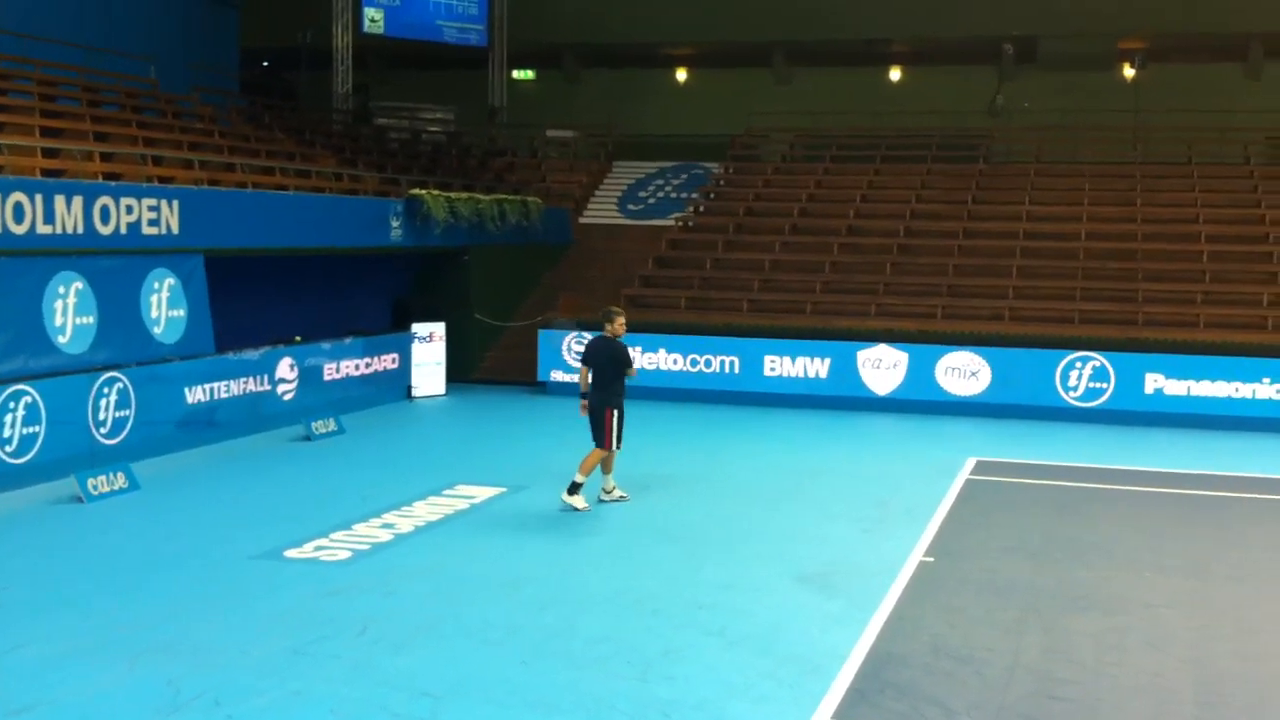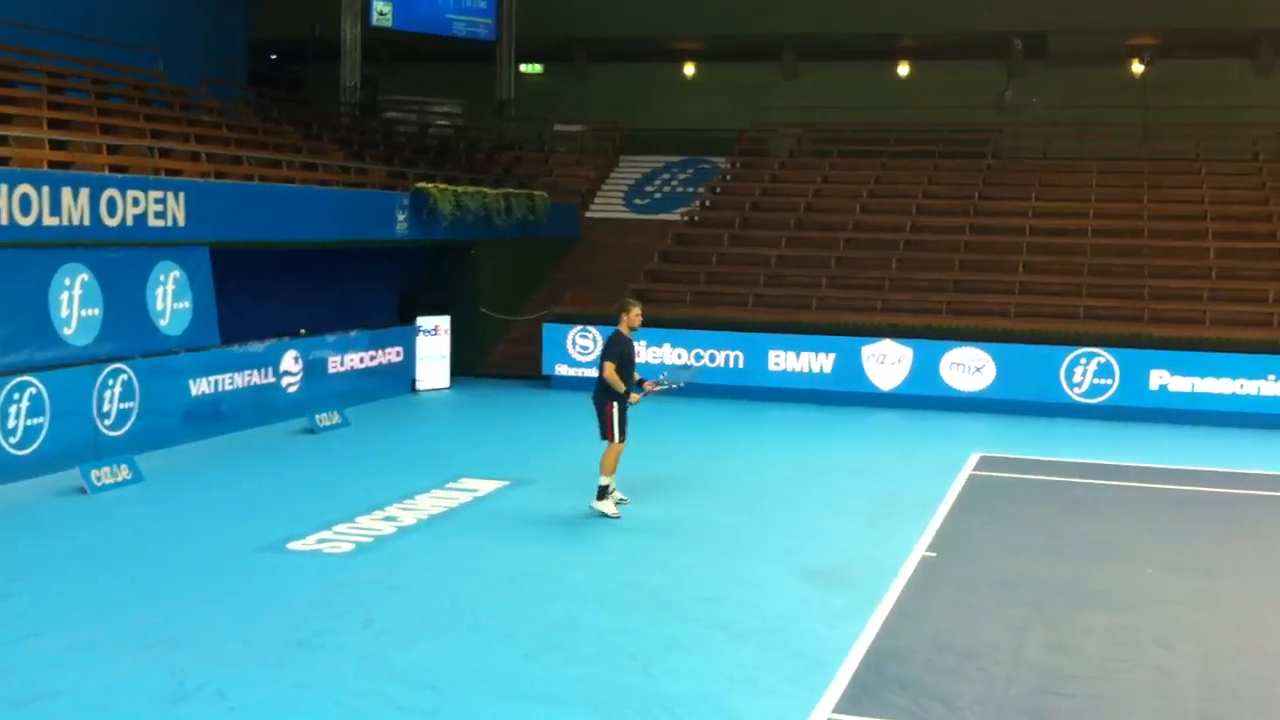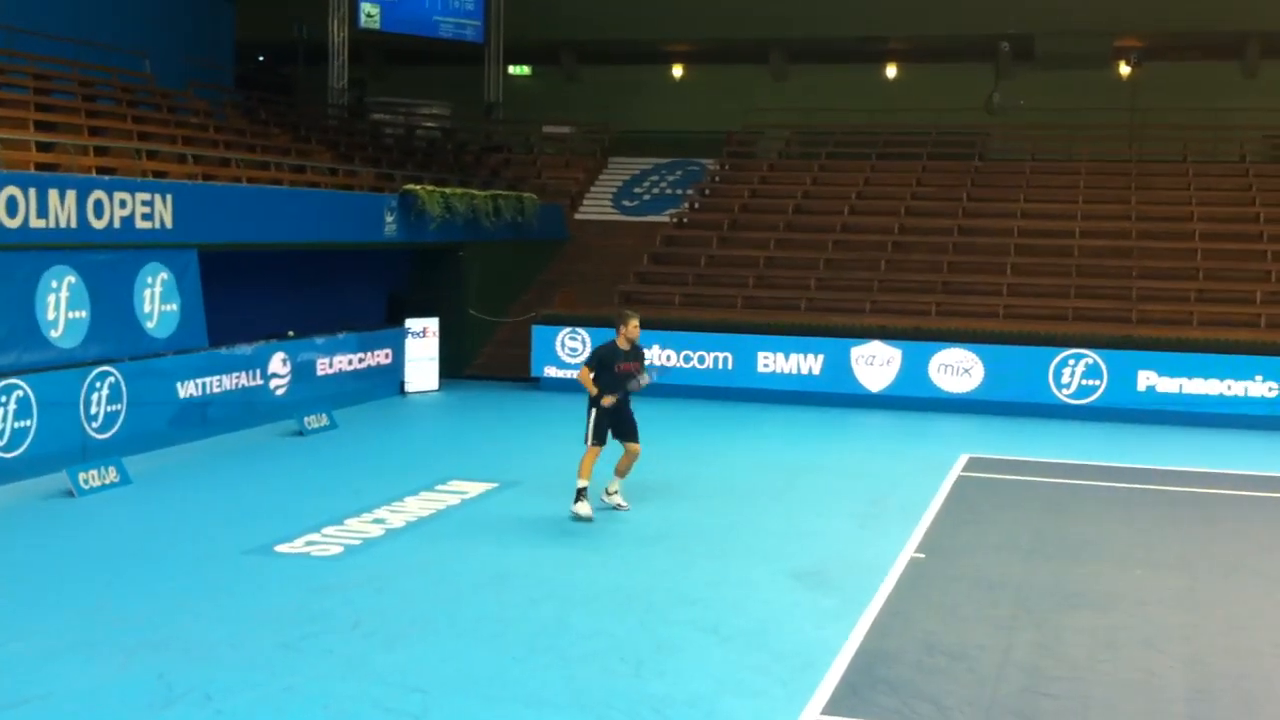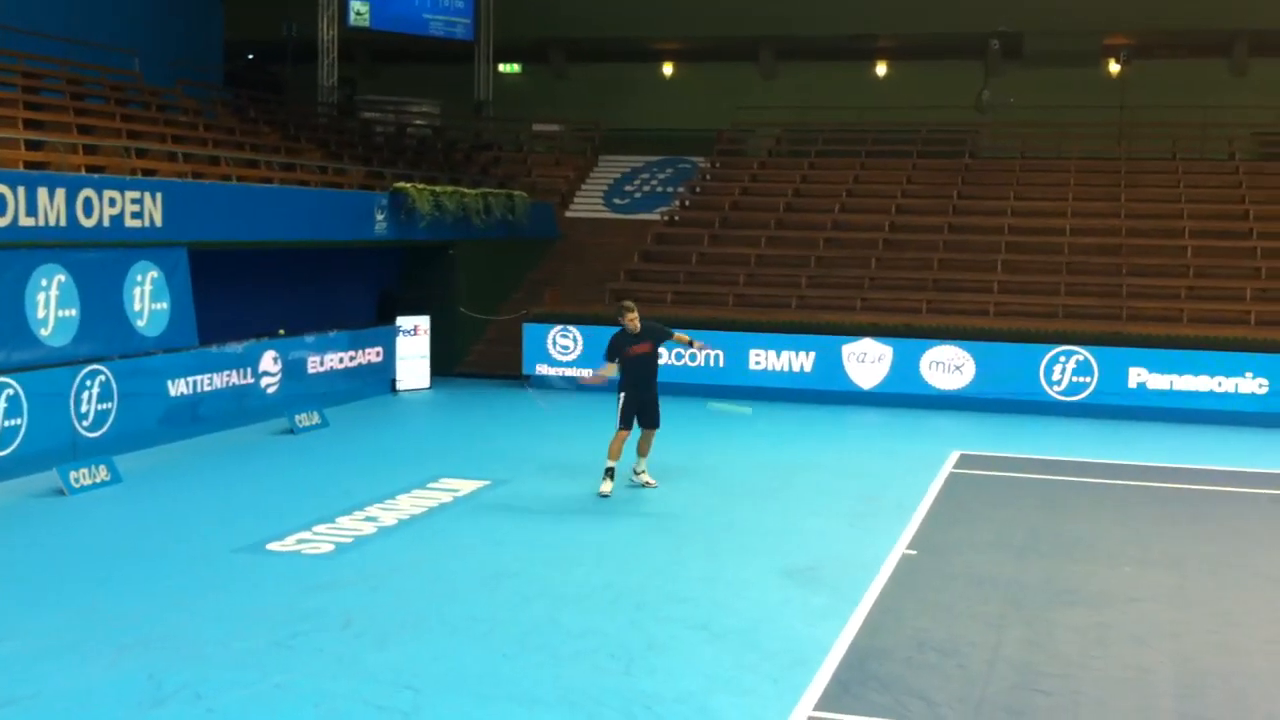
dt=0.7s
person 1, frame 1
left shoulder: (592, 344)
right shoulder: (619, 348)
left elbow: (584, 372)
right elbow: (631, 373)
left wrist: (585, 397)
left hip: (597, 401)
right hip: (610, 404)
left knee: (613, 445)
right knee: (603, 449)
left ankle: (609, 489)
right ankle: (572, 492)
person 1, frame 2
left shoulder: (627, 340)
right shoulder: (616, 341)
right elbow: (608, 373)
left wrist: (641, 382)
right wrist: (627, 393)
left hip: (617, 399)
right hip: (609, 399)
left knee: (618, 444)
right knee: (616, 444)
left ankle: (609, 490)
right ankle: (601, 498)
person 1, frame 3
left shoulder: (637, 351)
right shoulder: (604, 351)
left elbow: (643, 374)
right elbow: (583, 373)
left wrist: (641, 380)
right wrist: (598, 396)
left hip: (623, 408)
right hip: (600, 407)
left knee: (633, 451)
right knee: (594, 449)
left ankle: (612, 492)
right ankle: (581, 500)
person 1, frame 4
left shoulder: (656, 331)
right shoulder: (618, 340)
left elbow: (677, 337)
right elbow: (610, 367)
left wrist: (692, 342)
right wrist: (596, 377)
left hip: (649, 391)
right hip: (628, 392)
left knee: (649, 432)
right knee: (622, 434)
left ankle: (639, 471)
right ankle: (608, 477)
